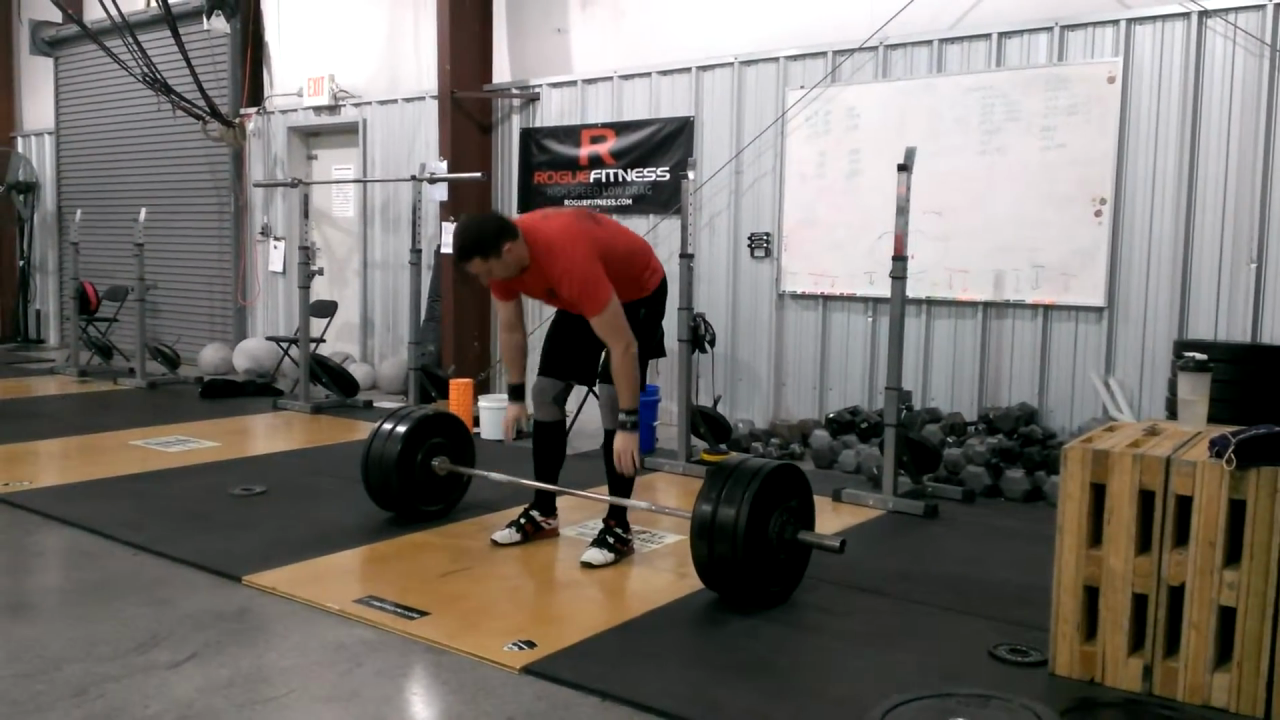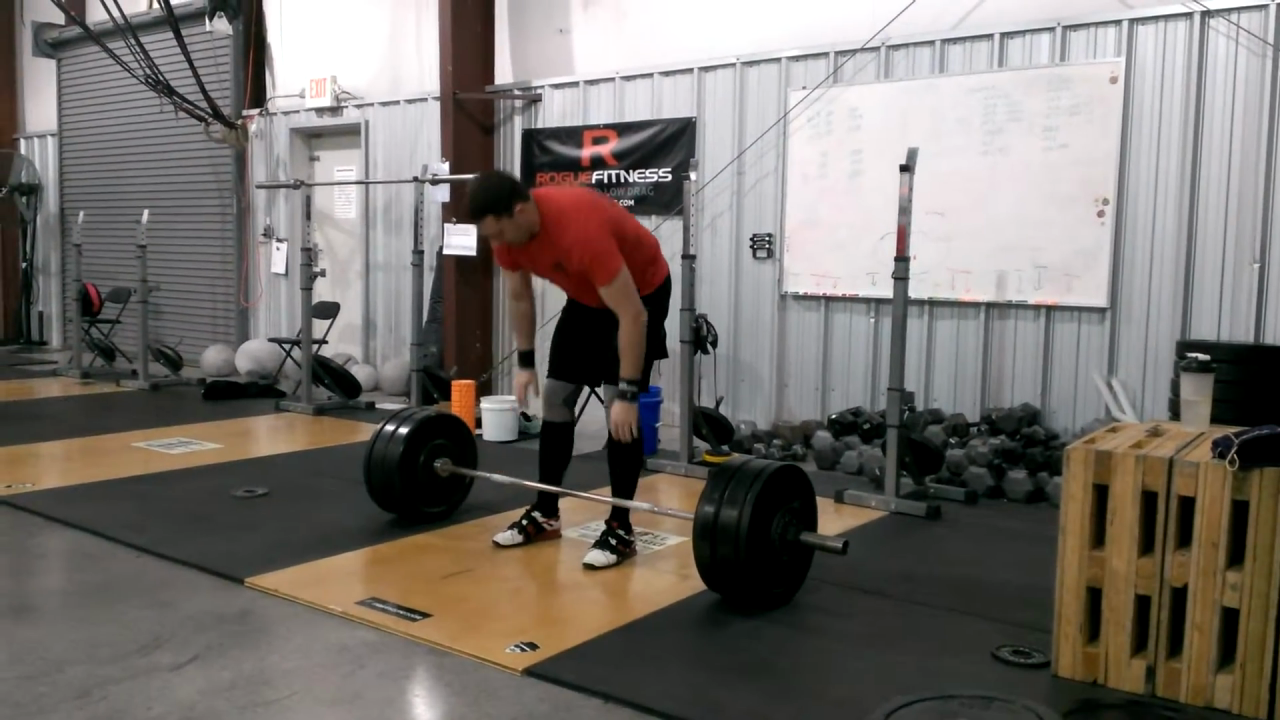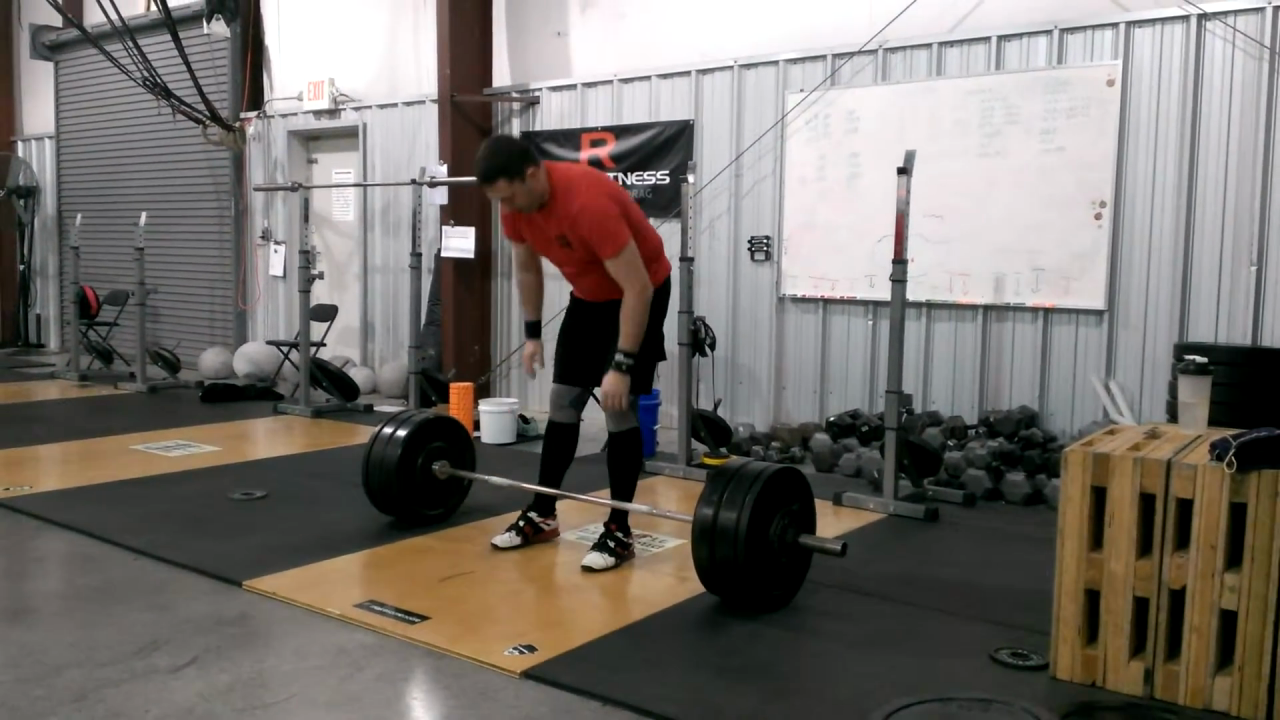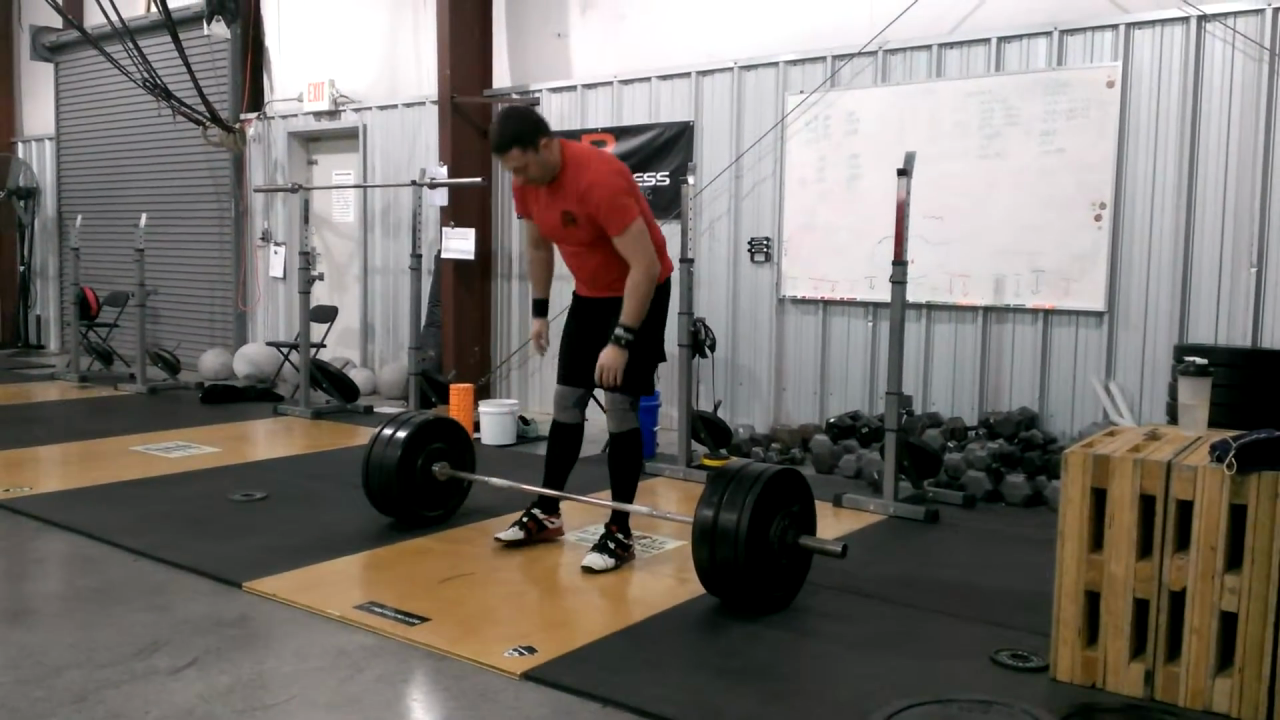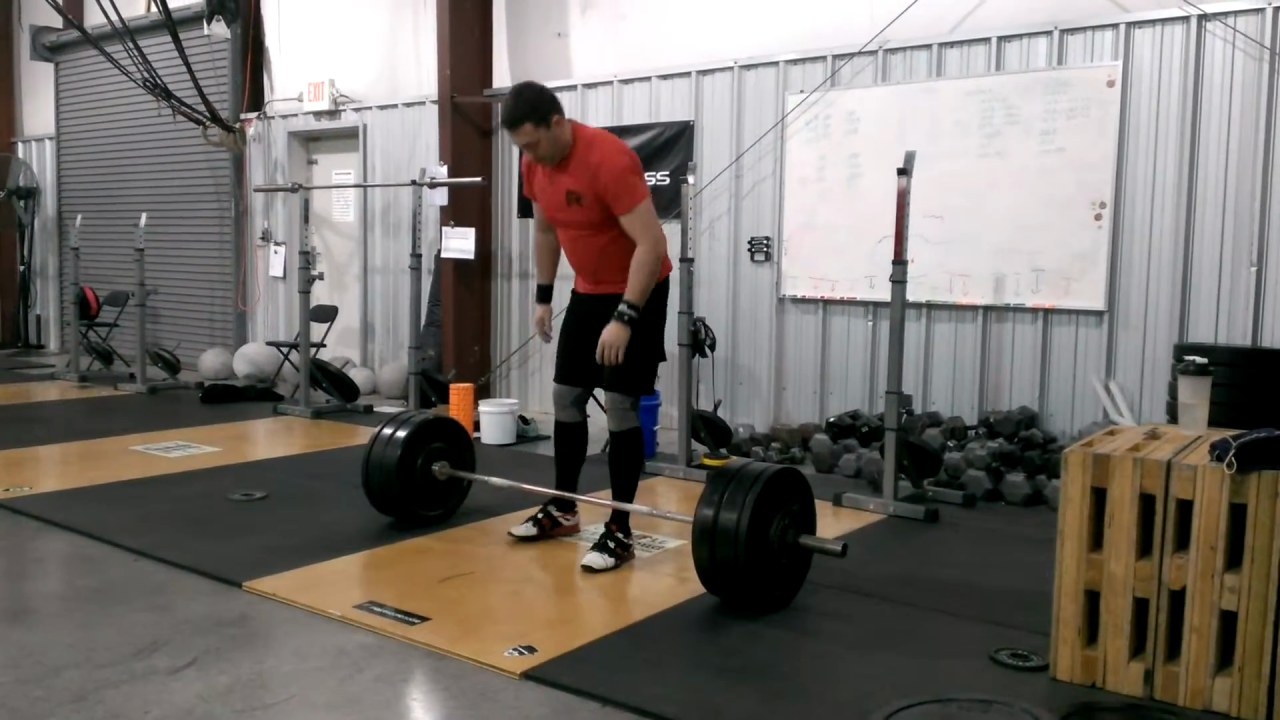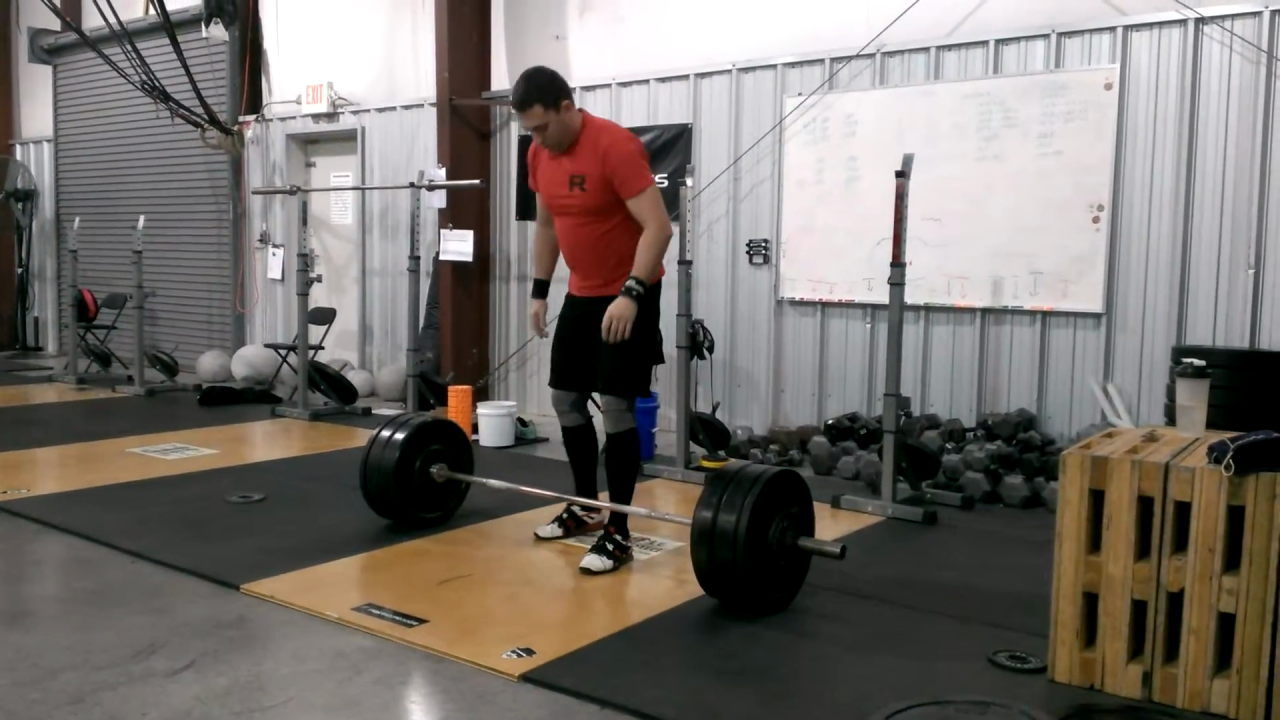
dt=0.1s
person 1, frame 1
left shoulder: (569, 257)
right shoulder: (503, 256)
left elbow: (623, 346)
right elbow: (510, 330)
left wrist: (628, 426)
right wrist: (516, 397)
left hip: (638, 294)
right hip: (577, 301)
left knee: (610, 398)
right knee: (546, 394)
left ankle: (618, 527)
right ankle: (543, 512)
person 1, frame 2
left shoulder: (580, 229)
right shoulder: (509, 229)
left elbow: (632, 316)
right elbow: (519, 298)
left wrist: (626, 393)
right wrist: (524, 364)
left hip: (644, 292)
right hip: (585, 298)
left knee: (616, 412)
right knee: (556, 397)
left ankle: (620, 529)
right ankle: (543, 513)
person 1, frame 3
left shoulder: (588, 201)
right shoulder: (516, 203)
left elbow: (638, 289)
right elbow: (526, 268)
left wrist: (622, 366)
right wrist: (532, 335)
left hip: (642, 287)
right hip: (588, 296)
left knee: (617, 407)
right knee: (563, 401)
left ankle: (619, 531)
right ankle: (541, 515)
person 1, frame 4
left shoulder: (599, 179)
right shoulder: (527, 182)
left elbow: (645, 265)
right elbow: (537, 246)
left wrist: (621, 341)
right wrist: (539, 311)
left hip: (638, 296)
right hip: (589, 293)
left knee: (619, 404)
right knee: (567, 398)
left ankle: (620, 532)
right ankle: (545, 514)
person 1, frame 5
left shoulder: (607, 160)
right shoulder: (534, 163)
left elbow: (651, 244)
left wrist: (625, 318)
right wrist: (543, 297)
left hip: (639, 289)
right hip: (588, 291)
left knee: (619, 403)
right knee: (565, 397)
left ankle: (620, 530)
right ankle: (561, 510)
person 1, frame 6
left shoulder: (615, 147)
right shoulder: (540, 154)
left elbow: (658, 226)
left wrist: (631, 293)
right wrist: (540, 291)
left hip: (626, 298)
right hip: (582, 295)
left knee: (615, 406)
right knee: (565, 399)
left ankle: (618, 531)
right ankle: (586, 507)
